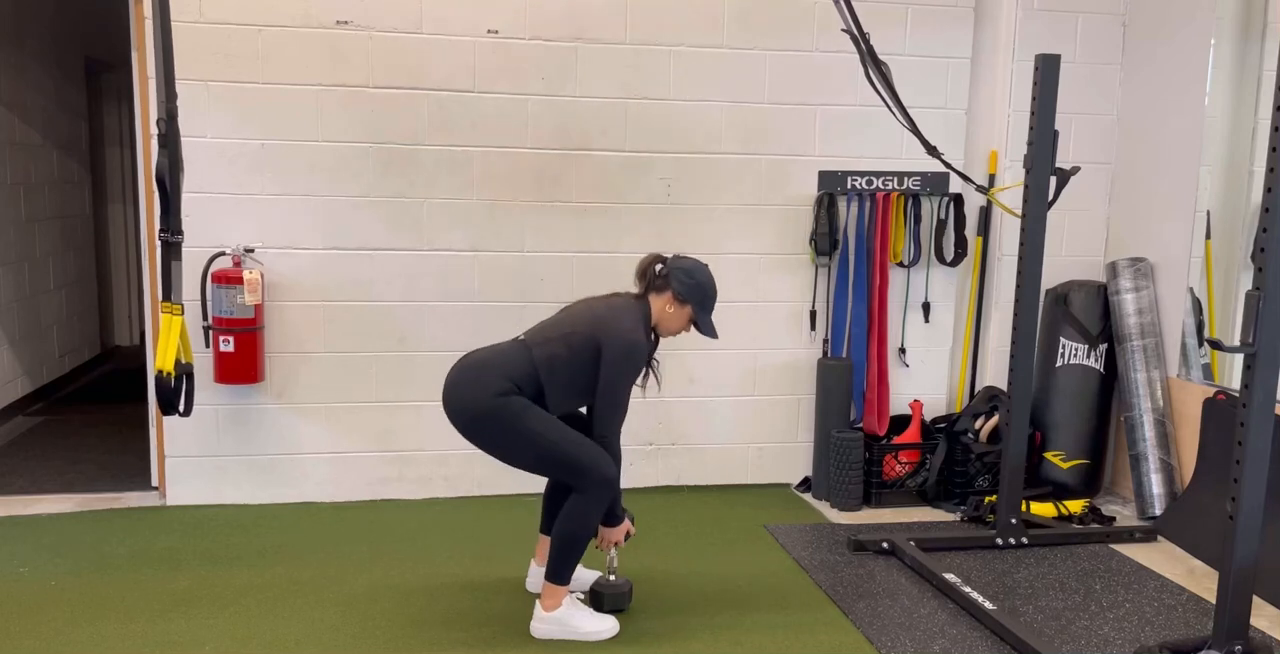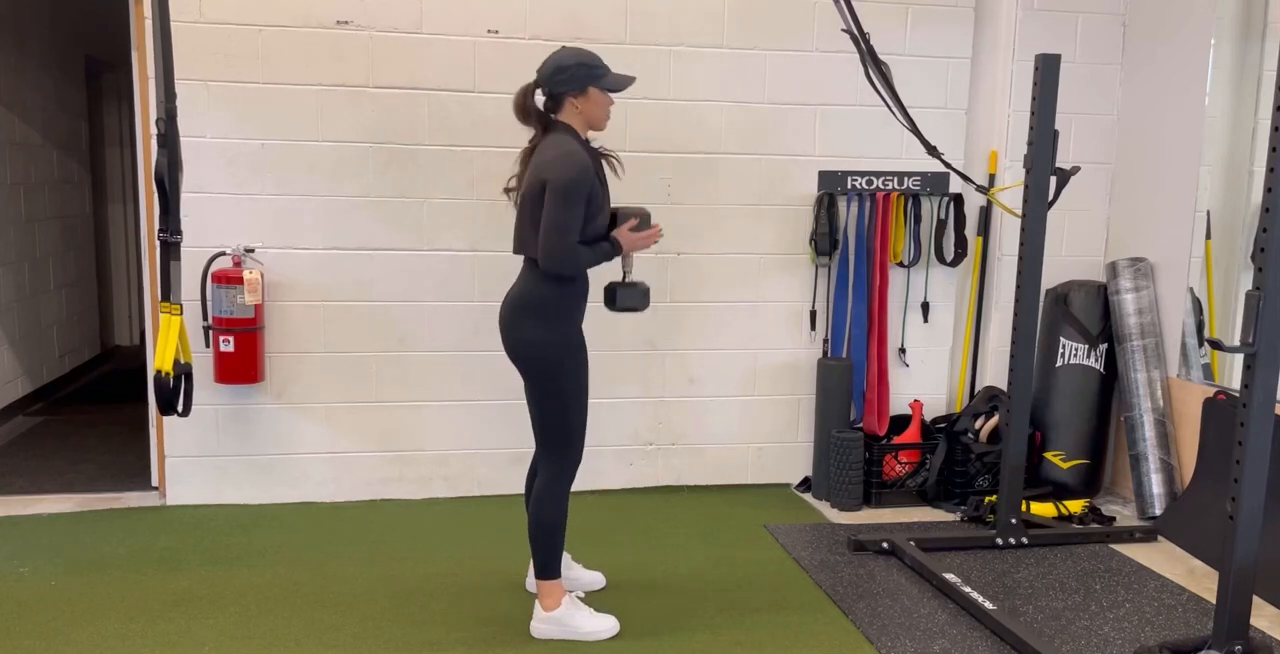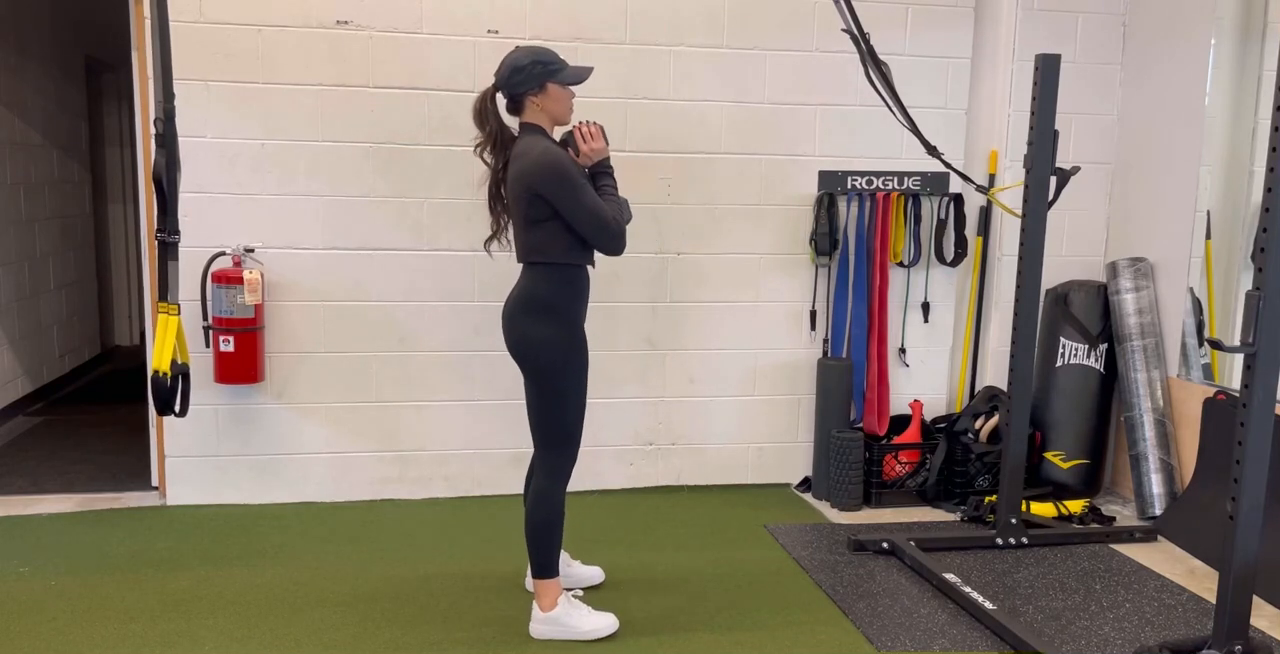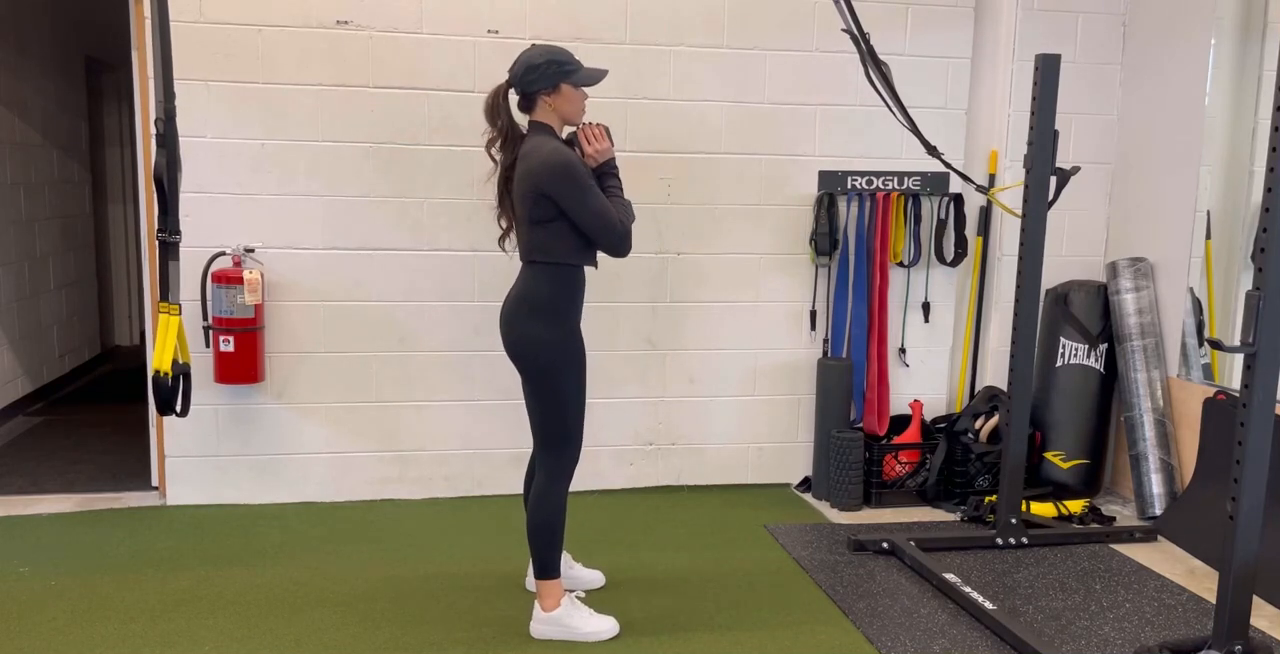
dt=0.7s
person 1, frame 1
left shoulder: (622, 312)
right shoulder: (627, 336)
left elbow: (596, 422)
right elbow: (608, 428)
right wrist: (613, 514)
left hip: (483, 381)
right hip: (483, 397)
left knee: (578, 448)
right knee: (595, 474)
left ankle: (545, 564)
right ankle: (552, 608)
person 1, frame 2
left shoulder: (559, 150)
right shoulder: (568, 159)
right elbow: (555, 255)
left wrist: (612, 234)
right wrist: (617, 245)
left hip: (539, 314)
right hip: (546, 320)
left knee: (555, 448)
right knee: (561, 455)
left ankle: (547, 563)
right ankle: (551, 606)
person 1, frame 3
left shoulder: (530, 154)
right shoulder: (545, 159)
left elbow: (582, 217)
right elbow: (612, 237)
left wrist: (587, 168)
right wrist: (599, 167)
left hip: (541, 310)
right hip: (549, 317)
left knee: (551, 448)
right knee: (557, 455)
left ankle: (547, 563)
right ankle: (549, 607)
person 1, frame 4
left shoulder: (536, 152)
right shoulder: (553, 159)
left elbow: (582, 219)
right elbow: (617, 238)
left wrist: (592, 169)
right wrist: (605, 169)
left hip: (538, 312)
right hip: (546, 320)
left knee: (553, 449)
right knee: (558, 457)
left ankle: (548, 563)
right ankle: (550, 607)
